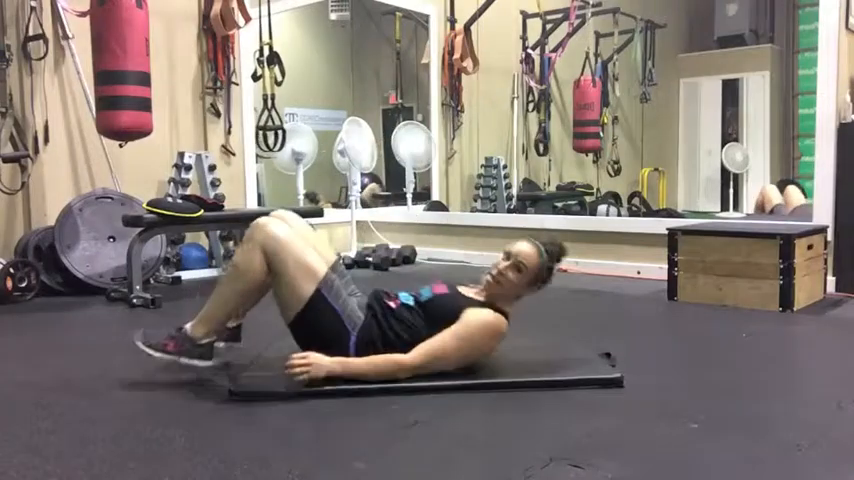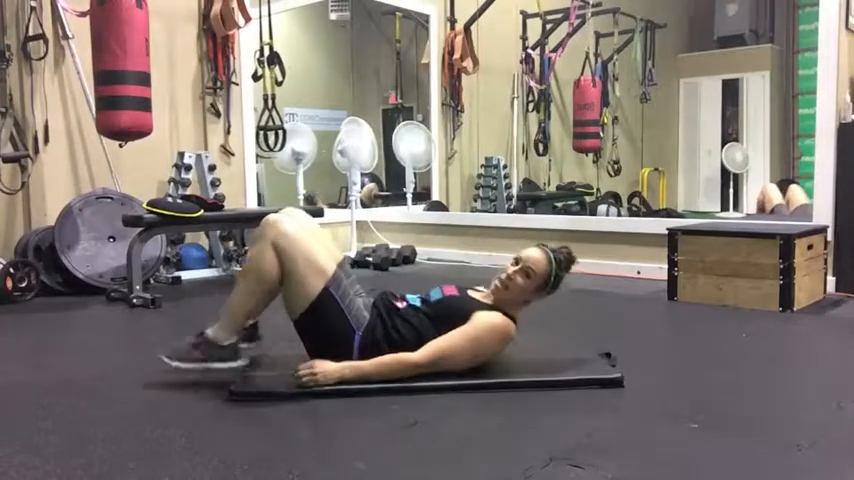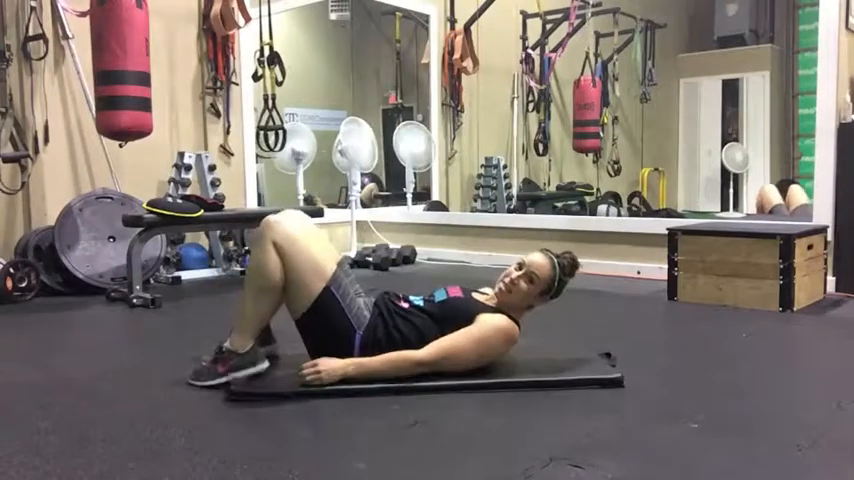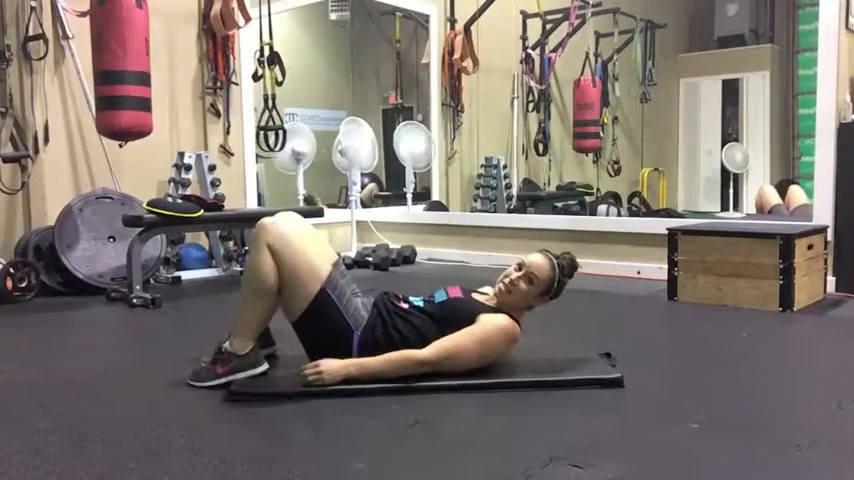
dt=0.1s
person 1, frame 1
left shoulder: (489, 322)
right shoulder: (476, 294)
left elbow: (413, 364)
left wrist: (334, 365)
left hip: (352, 338)
right hip: (363, 310)
left knee: (265, 232)
right knee: (281, 219)
left ankle: (196, 338)
right ankle: (227, 323)
person 1, frame 2
left shoulder: (496, 326)
right shoulder: (480, 297)
left elbow: (418, 363)
left wrist: (340, 370)
left hip: (356, 338)
right hip: (364, 311)
left knee: (276, 230)
right knee: (290, 220)
left ankle: (220, 342)
right ankle: (241, 324)
person 1, frame 3
left shoulder: (501, 327)
right shoulder: (488, 298)
left elbow: (424, 360)
left wrist: (346, 367)
left hip: (357, 338)
right hip: (371, 312)
left knee: (275, 230)
right knee: (291, 221)
left ankle: (240, 351)
right ankle: (255, 330)
person 1, frame 4
left shoulder: (502, 327)
right shoulder: (486, 296)
left elbow: (427, 360)
left wrist: (347, 368)
left hip: (354, 339)
right hip: (366, 315)
left knee: (270, 232)
right knee: (285, 223)
left ankle: (239, 354)
right ankle: (253, 335)
